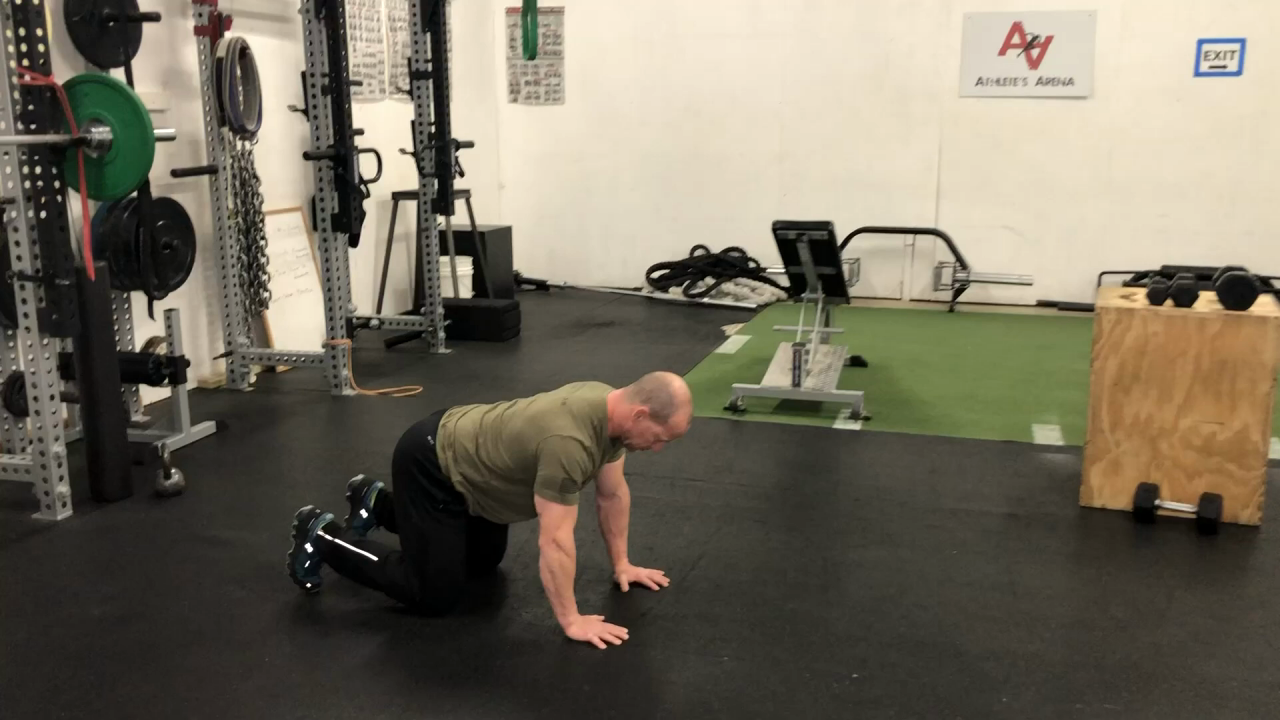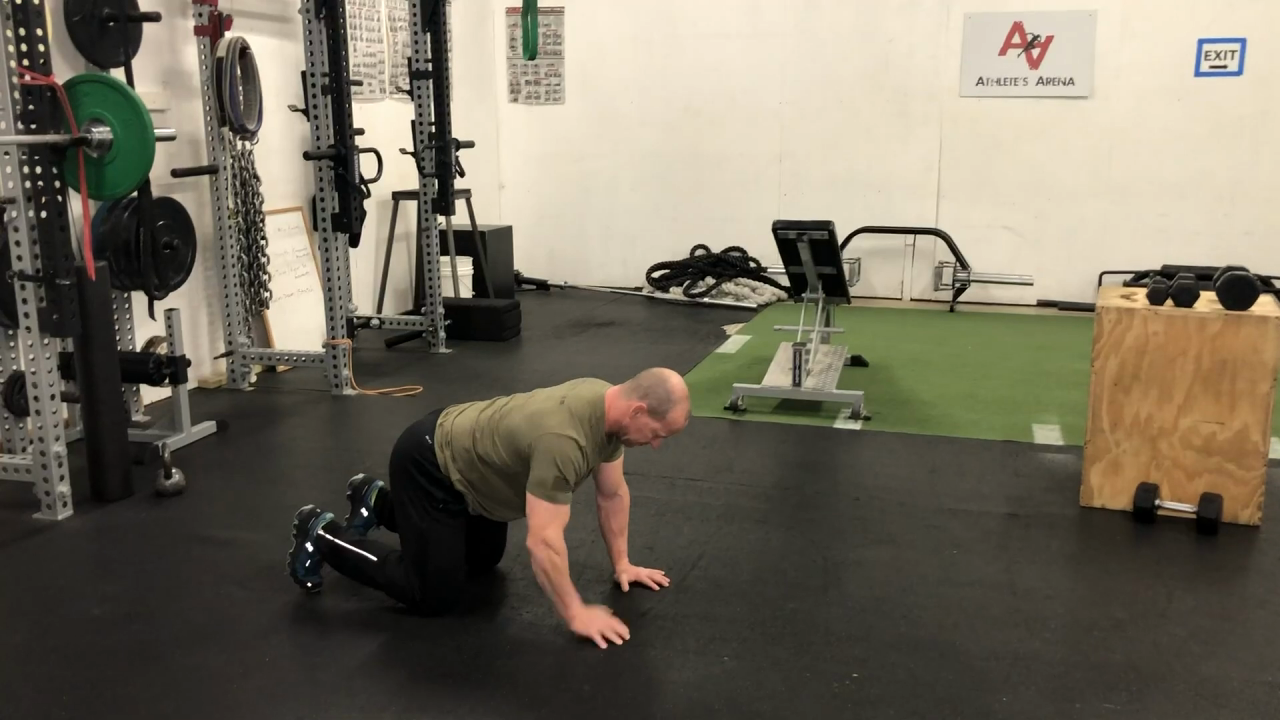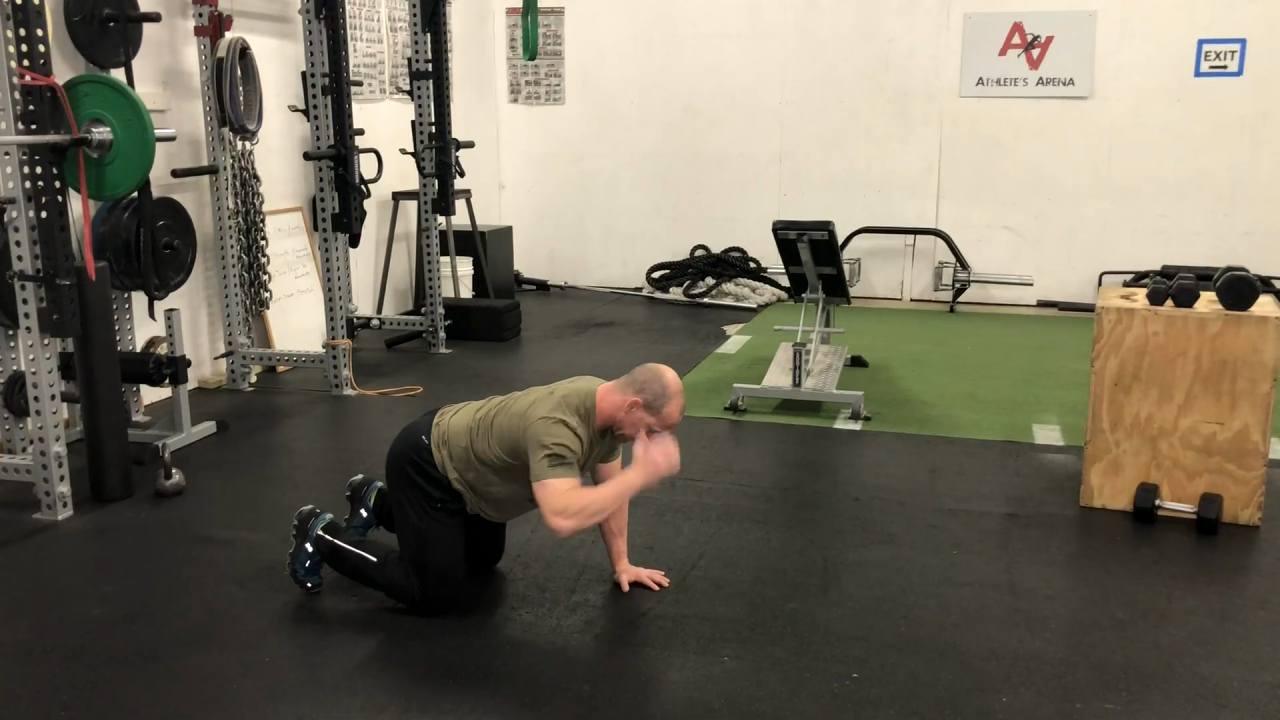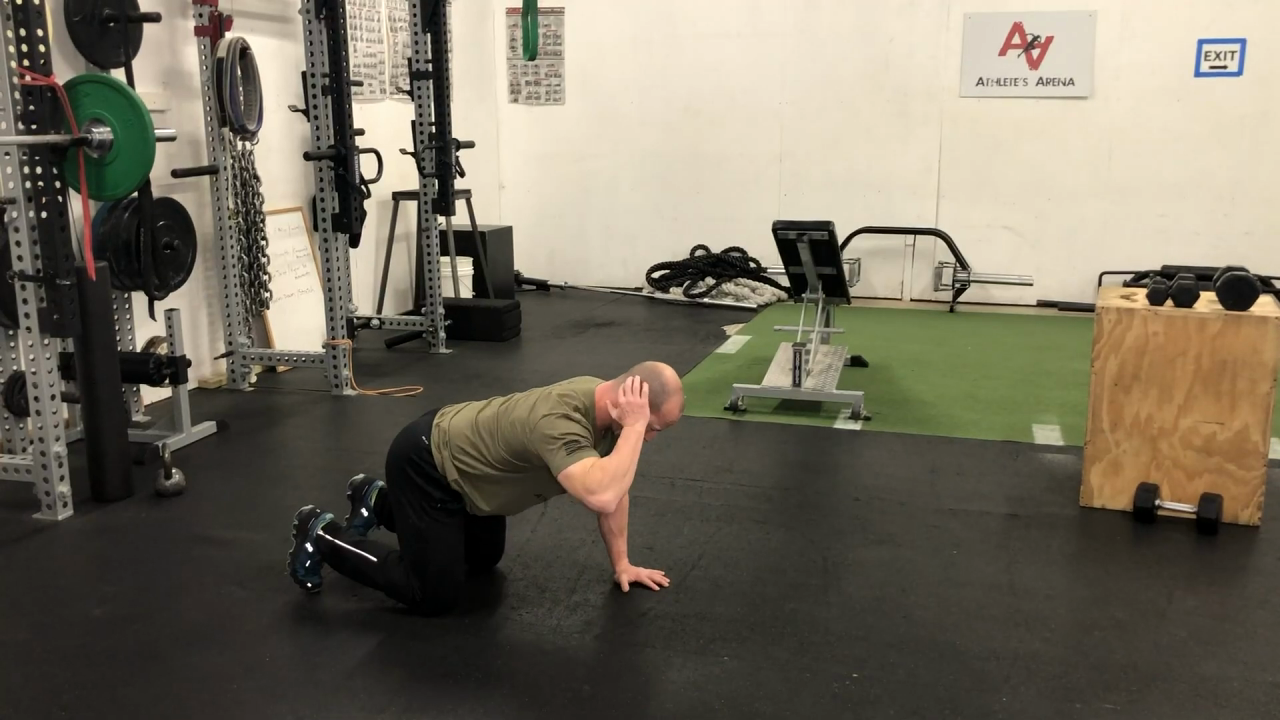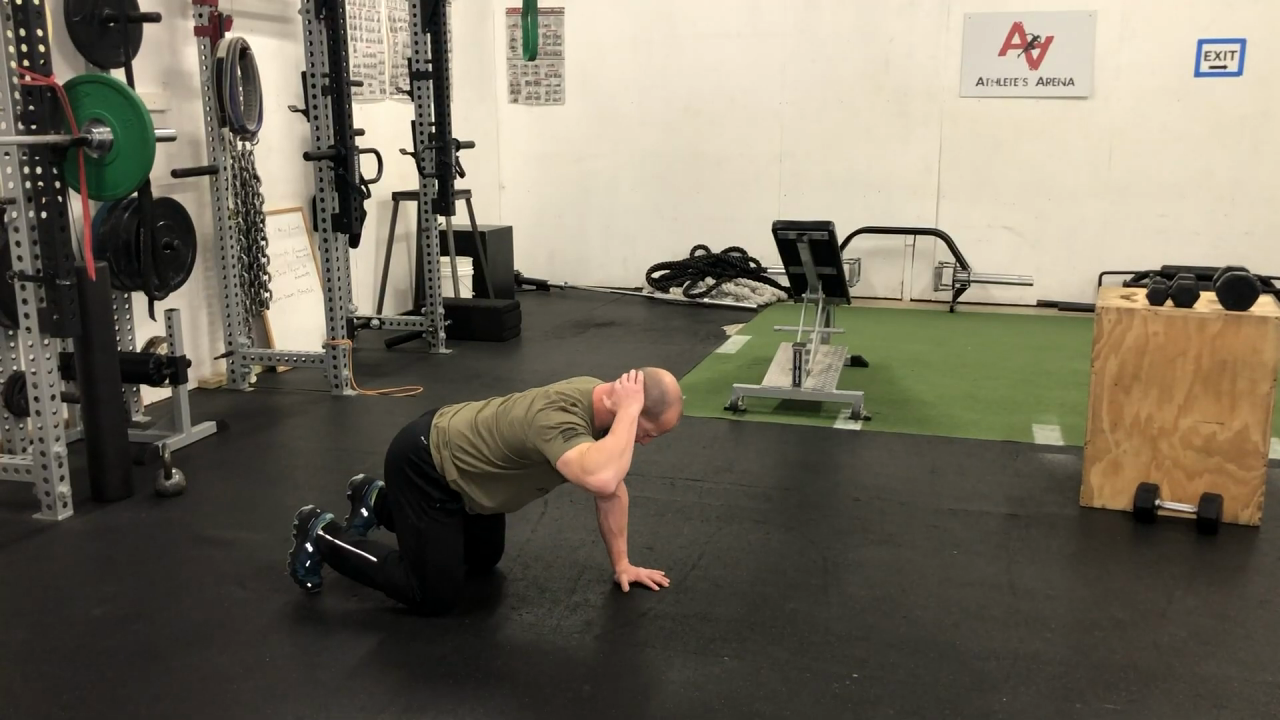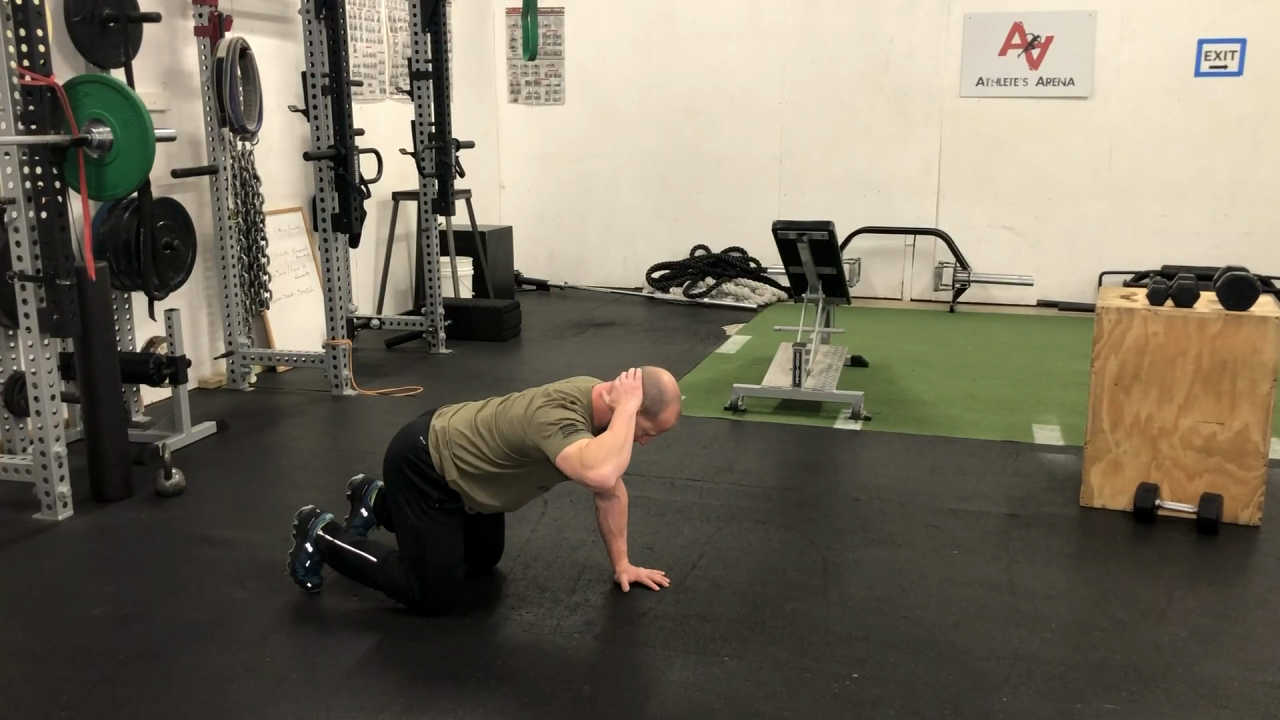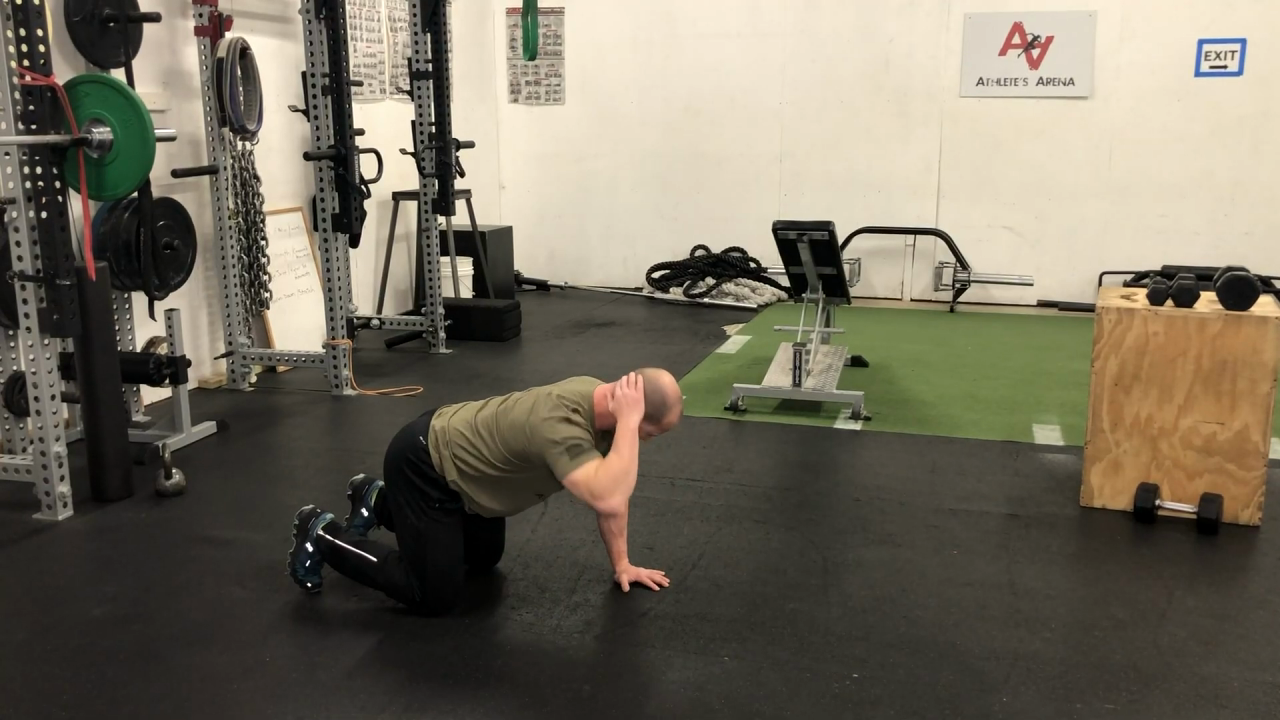
dt=0.3s
person 1, frame 1
left shoulder: (610, 406)
right shoulder: (570, 440)
left elbow: (612, 494)
right elbow: (555, 540)
left wrist: (621, 563)
right wrist: (571, 620)
left hip: (466, 455)
right hip: (430, 463)
left knee: (484, 562)
right knee: (435, 595)
left ankle: (377, 502)
right ankle: (323, 538)
person 1, frame 2
left shoulder: (608, 405)
right shoulder: (564, 438)
left elbow: (612, 494)
right elbow: (543, 540)
left wrist: (622, 564)
right wrist: (576, 615)
left hip: (465, 455)
right hip: (428, 463)
left knee: (483, 560)
right knee: (435, 595)
left ankle: (378, 502)
right ankle: (324, 538)
person 1, frame 3
left shoulder: (606, 407)
right shoulder: (557, 426)
left elbow: (607, 488)
right elbow: (562, 517)
left wrist: (621, 563)
right wrist: (640, 474)
left hip: (461, 454)
right hip: (426, 462)
left knee: (483, 559)
right knee: (434, 594)
left ankle: (376, 501)
right ankle: (323, 537)
person 1, frame 4
left shoulder: (603, 404)
right shoulder: (561, 422)
left elbow: (613, 489)
right elbow: (602, 497)
left wrist: (621, 563)
right wrist: (634, 425)
left hip: (460, 451)
right hip: (425, 463)
left knee: (483, 559)
right knee: (434, 595)
left ankle: (379, 501)
right ankle: (324, 538)
person 1, frame 5
left shoulder: (600, 402)
right shoulder: (559, 417)
left elbow: (612, 490)
right elbow: (601, 478)
left wrist: (621, 563)
right wrist: (627, 412)
left hip: (459, 452)
right hip: (424, 461)
left knee: (483, 559)
right knee: (434, 594)
left ankle: (377, 500)
right ankle: (323, 537)
person 1, frame 6
left shoulder: (600, 402)
right shoulder: (558, 414)
left elbow: (610, 490)
right elbow: (601, 474)
left wrist: (622, 563)
right wrist: (627, 407)
left hip: (458, 452)
right hip: (422, 461)
left knee: (483, 558)
right knee: (434, 595)
left ankle: (378, 501)
right ankle: (322, 537)
person 1, frame 7
left shoulder: (599, 400)
right shoulder: (561, 424)
left elbow: (611, 488)
right elbow: (610, 501)
left wrist: (622, 564)
right wrist: (629, 422)
left hip: (455, 450)
right hip: (423, 463)
left knee: (484, 558)
right knee: (434, 596)
left ankle: (379, 501)
right ankle: (323, 537)
